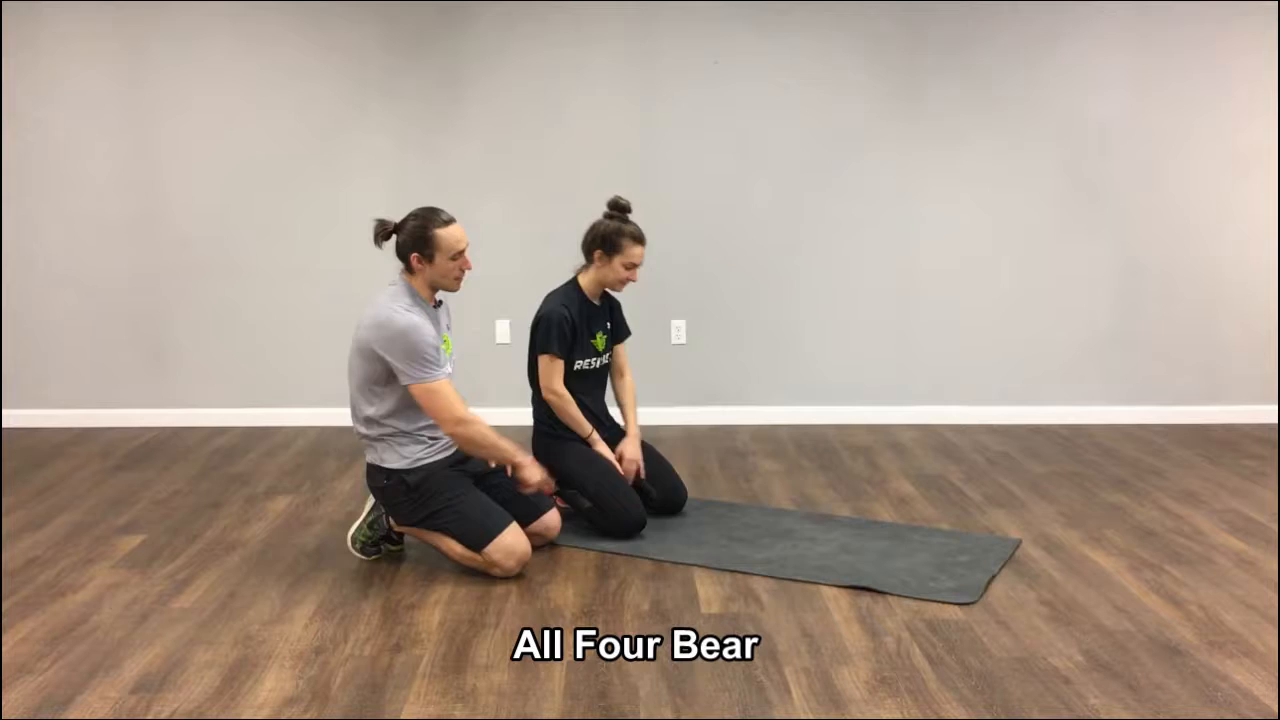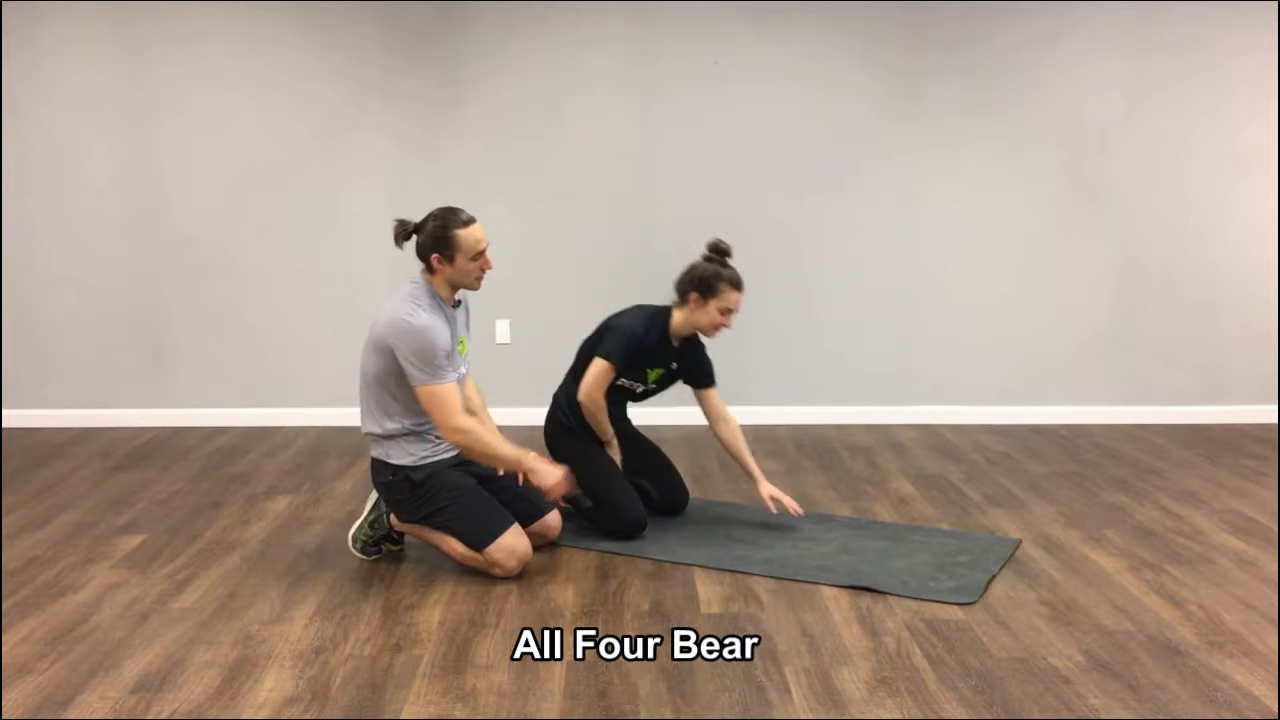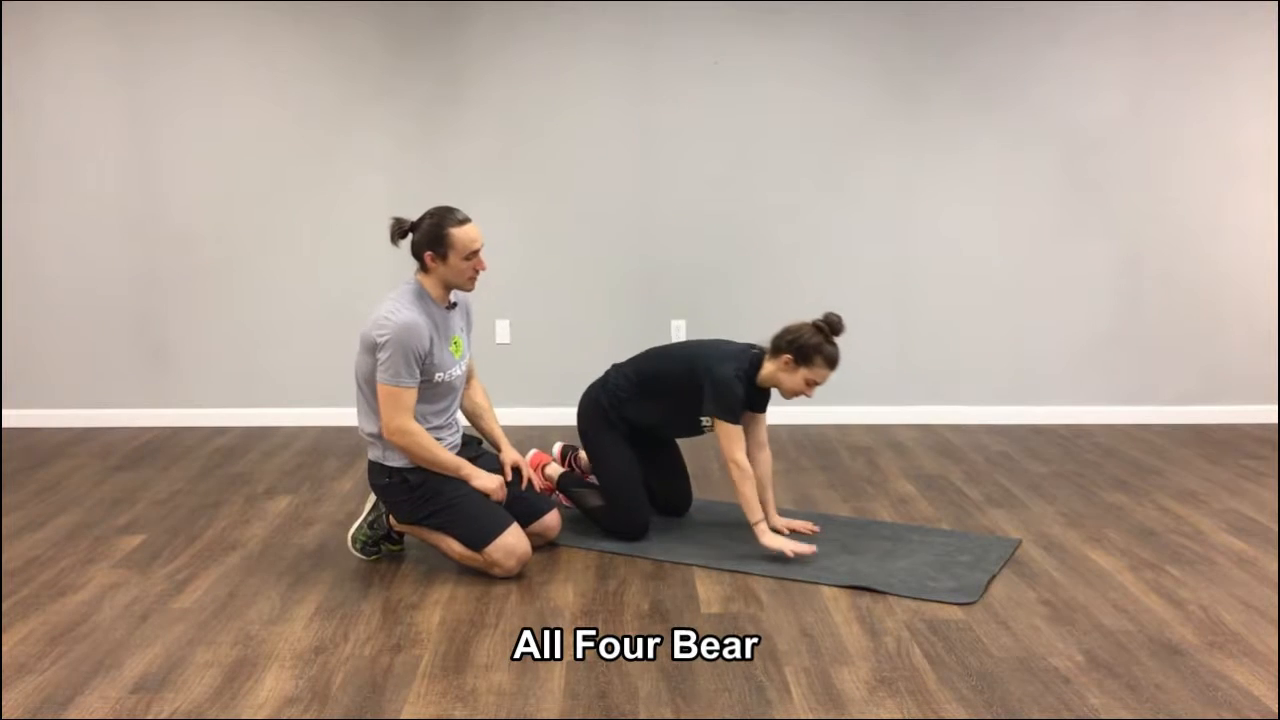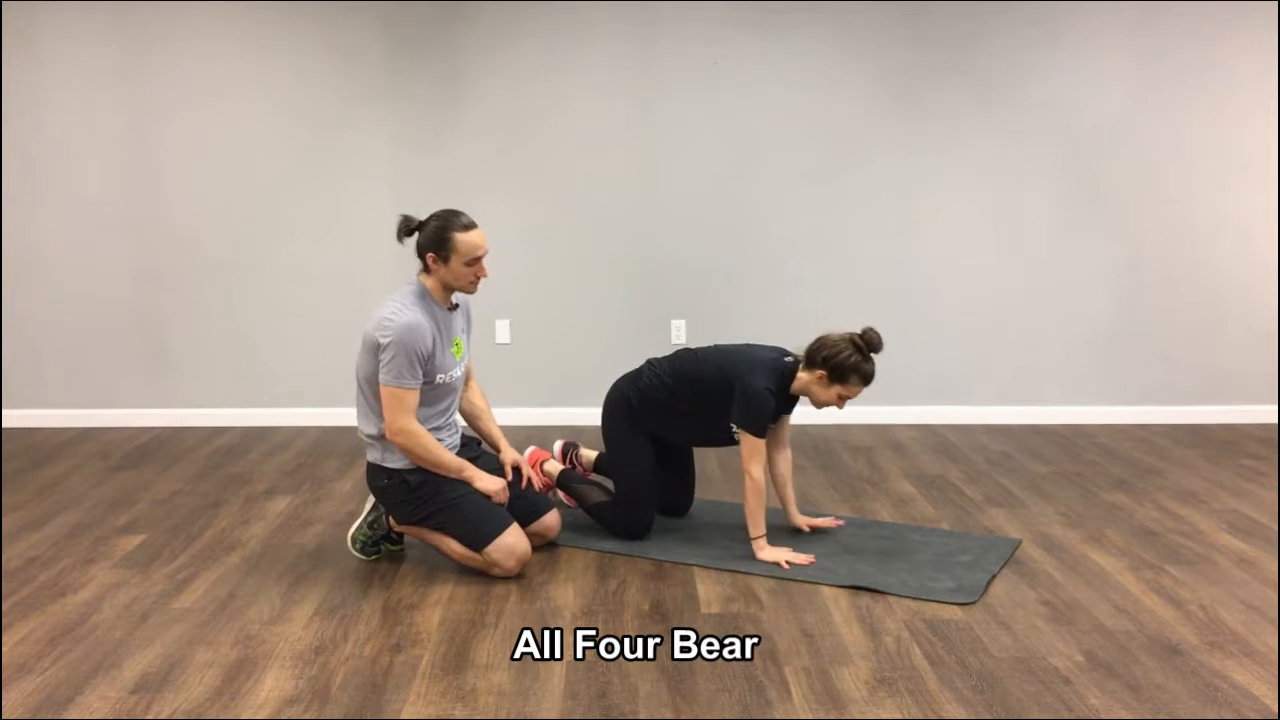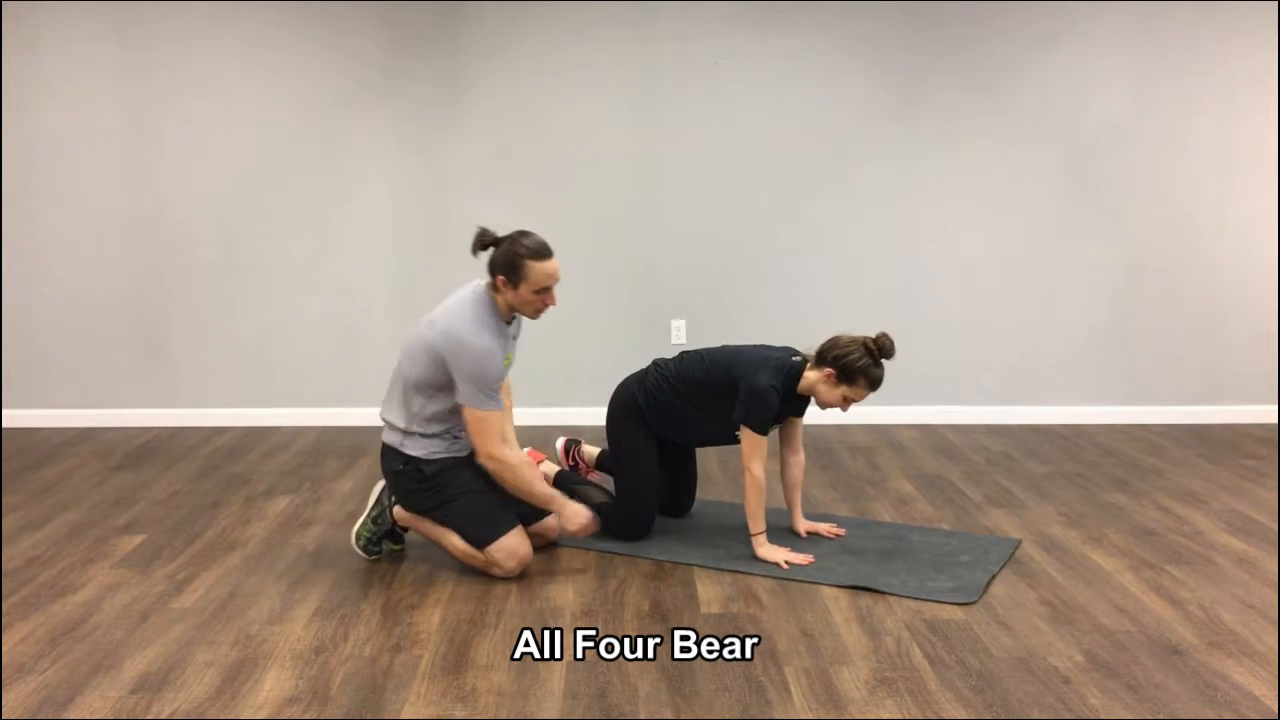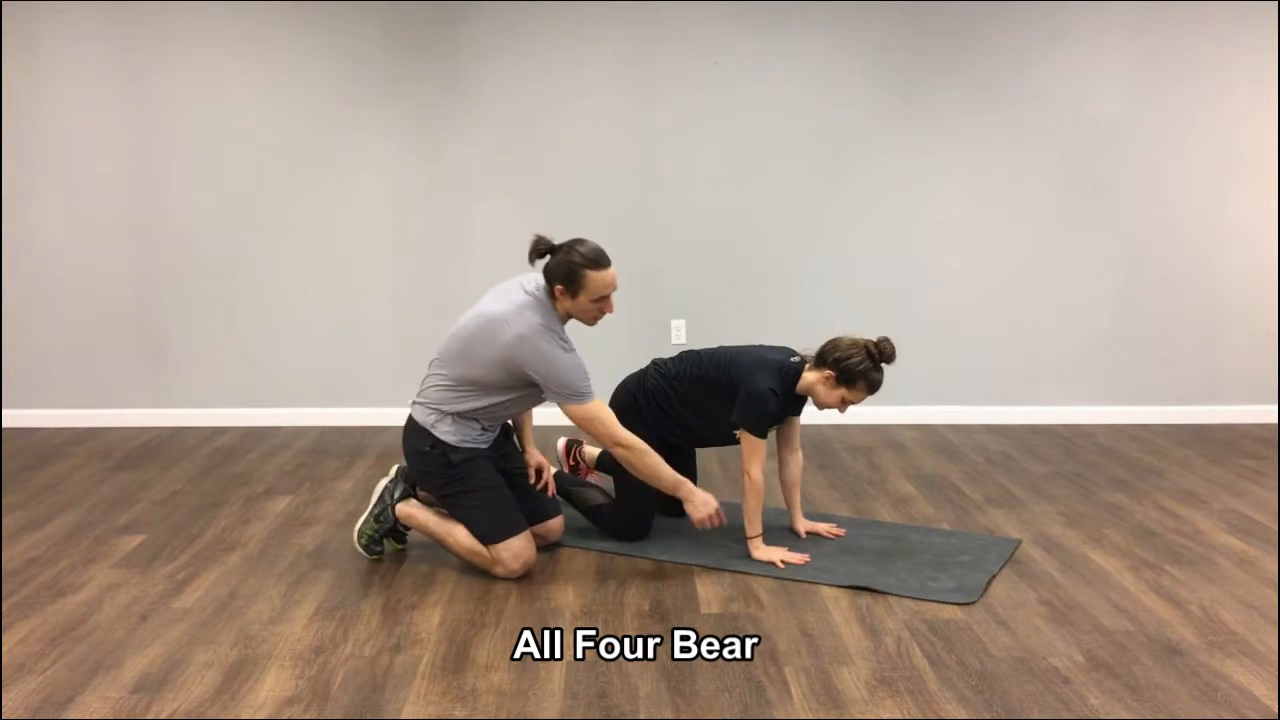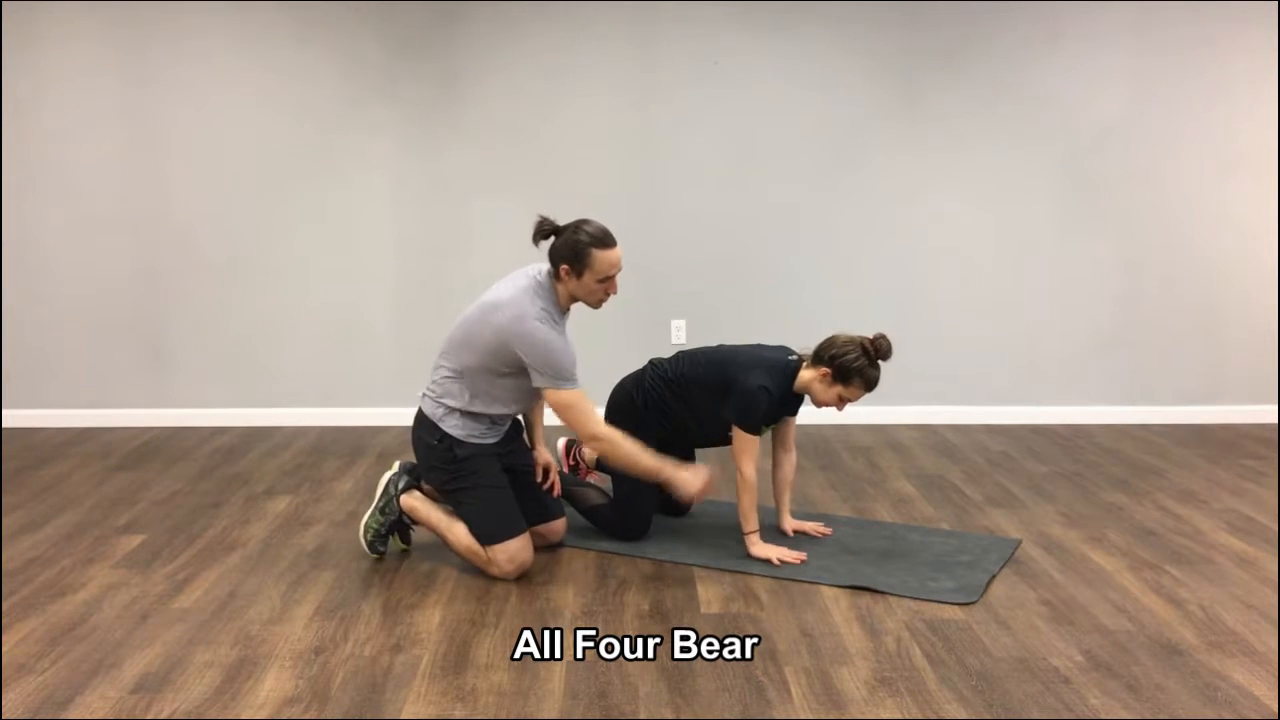
dt=0.5s
person 1, frame 1
left shoulder: (434, 300)
right shoulder: (401, 322)
right elbow: (454, 420)
left wrist: (498, 448)
right wrist: (520, 460)
left hip: (448, 449)
right hip: (409, 469)
left knee: (547, 526)
right knee: (511, 556)
left ankle: (423, 517)
right ankle: (395, 522)
person 1, frame 2
left shoulder: (455, 300)
right shoulder: (418, 322)
right elbow: (453, 426)
left wrist: (494, 443)
right wrist: (531, 465)
left hip: (452, 449)
right hip: (414, 465)
left knee: (547, 527)
right knee: (511, 556)
left ankle: (422, 515)
right ankle: (396, 520)
person 1, frame 3
left shoulder: (458, 302)
right shoulder: (403, 324)
right elbow: (398, 430)
left wrist: (503, 446)
right wrist: (470, 474)
left hip: (453, 446)
right hip: (408, 468)
left knee: (547, 525)
right knee: (510, 556)
left ankle: (421, 514)
right ankle: (396, 519)
person 1, frame 4
left shoulder: (458, 303)
right shoulder: (406, 325)
right elbow: (401, 431)
left wrist: (502, 446)
right wrist: (473, 476)
left hip: (453, 447)
right hip: (408, 469)
left knee: (547, 525)
right knee: (510, 555)
left ankle: (421, 514)
right ankle: (396, 519)
person 1, frame 5
left shoulder: (500, 305)
right shoulder: (476, 339)
right elbow: (492, 455)
left wrist: (514, 450)
right wrist: (561, 504)
left hip: (461, 442)
right hip: (423, 456)
left knee: (547, 529)
right knee: (512, 558)
left ankle: (431, 508)
right ankle: (398, 513)
person 1, frame 6
left shoulder: (531, 288)
right shoulder: (544, 345)
right elbow: (619, 442)
left wrist: (527, 446)
right wrist: (687, 493)
left hip: (485, 431)
right hip: (443, 442)
left knee: (549, 529)
right knee: (514, 559)
left ankle: (426, 489)
right ankle: (402, 509)
person 1, frame 7
left shoulder: (538, 282)
right shoulder: (534, 326)
right elbow: (594, 433)
left wrist: (536, 444)
right wrist: (674, 474)
left hip: (495, 427)
right hip: (450, 436)
left knee: (550, 529)
right knee: (510, 561)
right ankle: (403, 501)
person 2, frame 1
left shoulder: (611, 307)
right shoulder: (558, 311)
left elbow: (622, 376)
right elbow: (551, 390)
left wrist: (631, 436)
right wrist: (595, 443)
left hip: (600, 424)
right hip: (563, 437)
left knee: (673, 498)
right knee: (628, 519)
left ankle: (586, 480)
right ankle: (552, 482)
person 2, frame 2
left shoulder: (691, 351)
right shoulder: (635, 329)
left elbow: (720, 420)
right elbow: (588, 394)
left wrist: (760, 481)
right wrist: (610, 445)
left hip: (614, 426)
right hip: (571, 425)
left knee: (673, 500)
right knee: (628, 521)
person 2, frame 3
left shoulder: (757, 375)
right shoulder: (727, 374)
left elbow: (759, 449)
right elbow: (737, 460)
left wrist: (772, 514)
right wrist: (762, 532)
left hip: (642, 419)
right hip: (605, 413)
left knee: (676, 504)
right knee: (631, 525)
left ankle: (579, 460)
right ankle: (551, 472)
person 2, frame 4
left shoulder: (788, 374)
right shoulder: (759, 385)
left elbow: (779, 449)
right elbow: (753, 471)
left wrist: (794, 514)
right wrist: (760, 545)
left hip: (663, 415)
right hip: (630, 409)
left knee: (677, 505)
right knee: (634, 524)
left ankle: (577, 457)
right ankle: (549, 468)
person 2, frame 5
left shoulder: (797, 377)
right shoulder: (765, 384)
left elbow: (793, 453)
right elbow: (754, 469)
left wrist: (797, 519)
right wrist: (760, 543)
left hip: (668, 417)
right hip: (637, 409)
left knee: (676, 506)
right knee: (633, 526)
left ankle: (581, 453)
right ankle: (548, 472)
person 2, frame 6
left shoulder: (795, 375)
right shoulder: (764, 386)
left elbow: (790, 452)
right elbow: (752, 471)
left wrist: (798, 517)
right wrist: (756, 545)
left hip: (668, 415)
right hip: (637, 408)
left knee: (675, 506)
right knee: (632, 526)
left ankle: (581, 455)
right ankle: (549, 479)
person 2, frame 7
left shoulder: (793, 375)
right shoulder: (759, 386)
left elbow: (785, 452)
right elbow: (745, 469)
left wrist: (785, 517)
right wrist: (753, 541)
left hip: (669, 417)
right hip: (635, 409)
left knee: (677, 506)
right knee: (632, 524)
left ankle: (585, 455)
